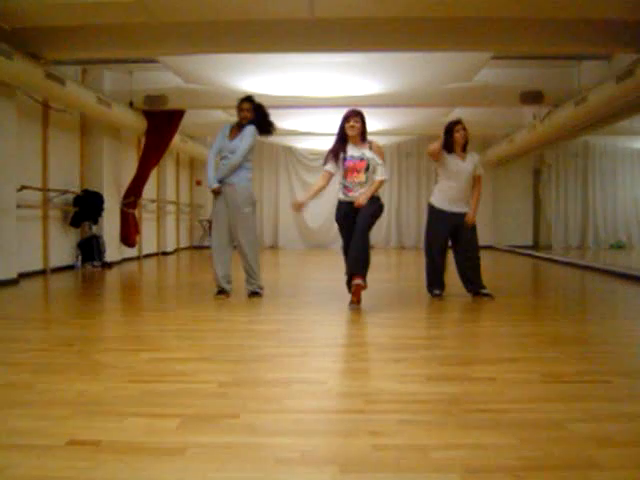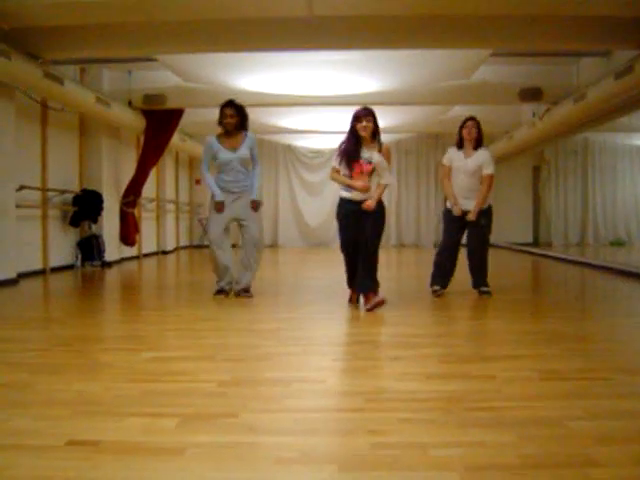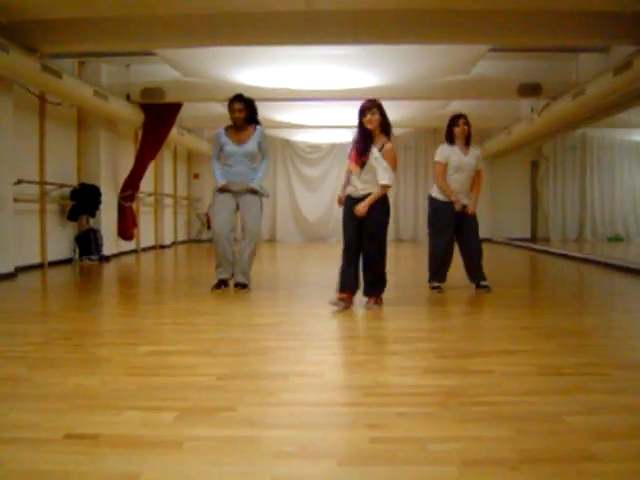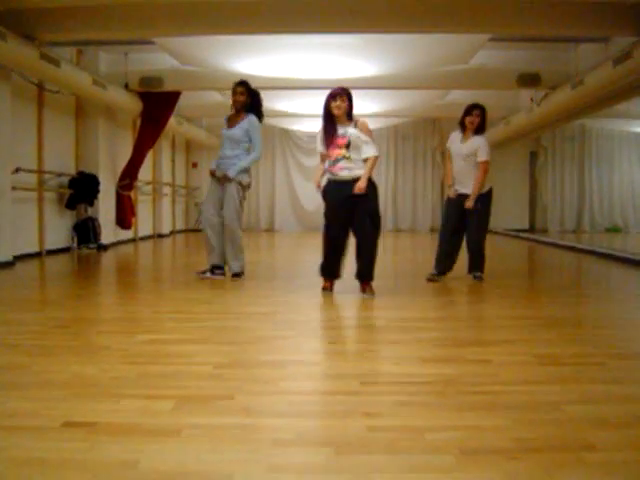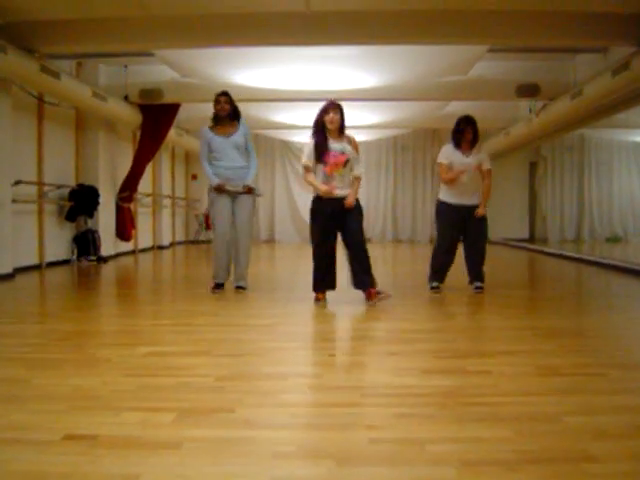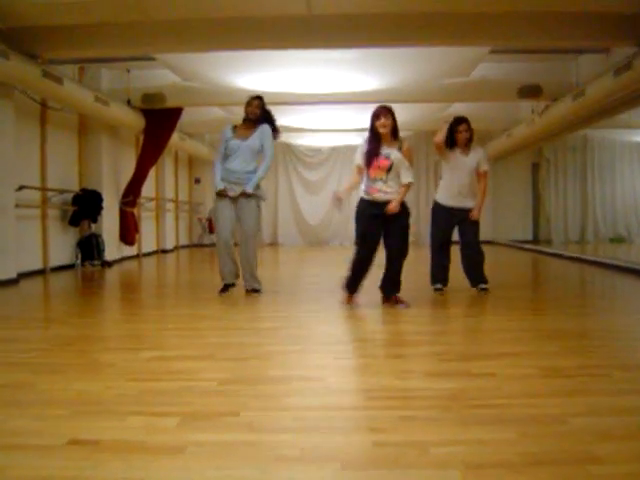
dt=0.7s
person 1, frame 1
left shoulder: (373, 147)
right shoulder: (338, 150)
left elbow: (381, 176)
right elbow: (325, 178)
left wrist: (367, 195)
right wrist: (305, 198)
left hip: (369, 201)
right hip: (345, 204)
left knee: (360, 233)
right knee: (350, 246)
left ankle: (358, 278)
right ankle: (355, 292)
person 1, frame 2
left shoulder: (382, 149)
right shoulder: (346, 147)
left elbow: (385, 179)
right elbow: (333, 174)
left wrist: (374, 199)
right wrist: (354, 183)
left hip: (372, 205)
right hip: (348, 205)
left knee: (369, 248)
right knee: (350, 248)
left ankle: (370, 293)
right ankle: (355, 288)
person 1, frame 3
left shoulder: (387, 146)
right shoulder: (360, 139)
left elbow: (386, 182)
left wrist: (367, 203)
right wrist: (343, 188)
left hip: (374, 202)
right hip: (352, 200)
left knee: (372, 248)
right knee: (351, 246)
left ankle: (374, 294)
right ankle: (346, 291)
person 1, frame 4
left shoulder: (359, 126)
right shoulder: (325, 132)
left elbow: (372, 155)
right elbow: (324, 160)
left wrist: (364, 179)
right wrist: (318, 177)
left hip: (360, 185)
right hip: (335, 186)
left knee: (366, 233)
right knee: (333, 233)
left ankle: (365, 281)
right ankle: (328, 278)
person 1, frame 5
left shoulder: (350, 143)
right shoulder: (315, 143)
left elbow: (357, 173)
right elbow: (306, 173)
left wrist: (353, 193)
right wrist: (319, 186)
left hip: (347, 202)
right hip: (323, 202)
left knee: (357, 244)
right knee: (323, 248)
left ankle: (368, 288)
right ankle: (320, 291)
person 1, frame 6
left shoulder: (402, 149)
right shoulder: (367, 146)
left elbow: (407, 181)
right elbow: (359, 174)
left wrist: (398, 201)
right wrist: (343, 192)
left hip: (393, 207)
right hip: (368, 206)
left knee: (397, 251)
right knee: (365, 250)
left ankle: (389, 293)
right ankle: (350, 291)
person 2, frame 1
left shoulder: (251, 130)
right shoulder: (226, 129)
left elbow: (237, 158)
right elbow: (212, 155)
left wrist: (217, 178)
right wrist: (212, 182)
left hip: (239, 188)
right hip: (223, 187)
left knee: (245, 237)
right knee: (220, 237)
left ankle: (254, 285)
right ankle: (223, 285)
person 2, frame 2
left shoulder: (249, 138)
right shoulder: (212, 142)
left elbow: (256, 166)
right elbow: (205, 170)
left wrist: (255, 194)
right wrist: (216, 195)
left hip: (246, 195)
right hip: (223, 196)
left knee: (254, 237)
right knee: (215, 237)
left ankle: (243, 285)
right ankle: (224, 284)
person 2, frame 3
left shoulder: (258, 132)
right shoulder: (221, 133)
left elbow: (264, 159)
right elbow: (215, 159)
left wrist: (256, 182)
right wrist: (220, 180)
left hip: (249, 189)
right hip: (226, 189)
left knee: (252, 231)
right knee: (220, 229)
left ankle: (241, 277)
right ankle: (223, 276)
person 2, frame 4
left shoulder: (251, 121)
right shoulder: (228, 120)
left elbow: (257, 152)
left wrist: (233, 171)
right wrist: (214, 165)
left hip: (237, 175)
right hip: (219, 174)
left knee: (231, 219)
right knee: (209, 215)
left ankle: (237, 268)
right ankle: (217, 265)
person 2, frame 5
left shoulder: (243, 127)
right shoulder: (207, 132)
left elbow: (252, 156)
right elbow: (204, 160)
left wrist: (250, 180)
right wrist: (213, 179)
left hip: (243, 186)
right hip: (220, 187)
left knee: (243, 231)
right knee: (222, 232)
left ankle: (240, 279)
right ankle: (219, 279)
person 2, frame 6
left shoulder: (264, 129)
right shoulder: (229, 131)
left elbow: (268, 159)
right elbow: (219, 159)
left wrist: (251, 186)
right wrist: (218, 184)
left hip: (248, 189)
right hip: (226, 188)
left knee: (249, 236)
right knee: (224, 235)
left ankle: (251, 283)
right ankle: (228, 279)
person 3, frame 1
left shoulder: (474, 158)
right shoulder: (443, 155)
left elbow: (477, 186)
right elbow: (431, 151)
left wrist: (473, 211)
right wrist: (443, 139)
left hip: (464, 212)
right hip: (439, 210)
left knee: (469, 251)
right knee: (436, 249)
left ankle: (477, 287)
right ankle: (436, 287)
person 3, frame 2
left shoulder: (485, 155)
right shoulder: (452, 153)
left elbow: (487, 185)
right elbow: (445, 179)
left wrist: (475, 210)
right wrist: (454, 203)
left hip: (479, 209)
right hip: (454, 208)
left knee: (477, 248)
right knee: (448, 246)
left ankle: (481, 284)
right ankle: (438, 283)
person 3, frame 3
left shoulder: (475, 152)
right shoulder: (444, 149)
left elbow: (476, 180)
right elbow: (438, 178)
left wrist: (473, 203)
right wrist: (455, 199)
left hip: (465, 204)
right hip: (441, 202)
left knee: (471, 242)
right knee: (442, 242)
left ankle: (479, 279)
right ankle: (436, 279)
person 3, frame 4
left shoulder: (481, 141)
right shoulder: (454, 136)
left elbow: (482, 172)
left wrist: (472, 198)
right wrist: (450, 186)
left hip: (478, 195)
right hip: (456, 193)
left knee: (475, 234)
right knee: (449, 230)
left ankle: (477, 270)
right ankle: (440, 269)
person 3, frame 5
left shoulder: (481, 154)
right shoulder: (447, 150)
left elbow: (486, 180)
right elbow: (444, 178)
left wrist: (484, 205)
right wrist: (463, 169)
left hip: (473, 205)
right hip: (449, 204)
left knee: (476, 243)
right knee: (445, 243)
left ankle: (477, 279)
right ankle: (436, 279)
person 3, frame 6
left shoulder: (479, 153)
right shoulder: (446, 150)
left elbow: (482, 181)
right elbow: (437, 141)
left wrist: (478, 207)
right wrist: (447, 125)
left hip: (468, 207)
right hip: (444, 205)
left knee: (471, 245)
right knee: (440, 244)
left ankle: (479, 281)
right ankle: (439, 281)
